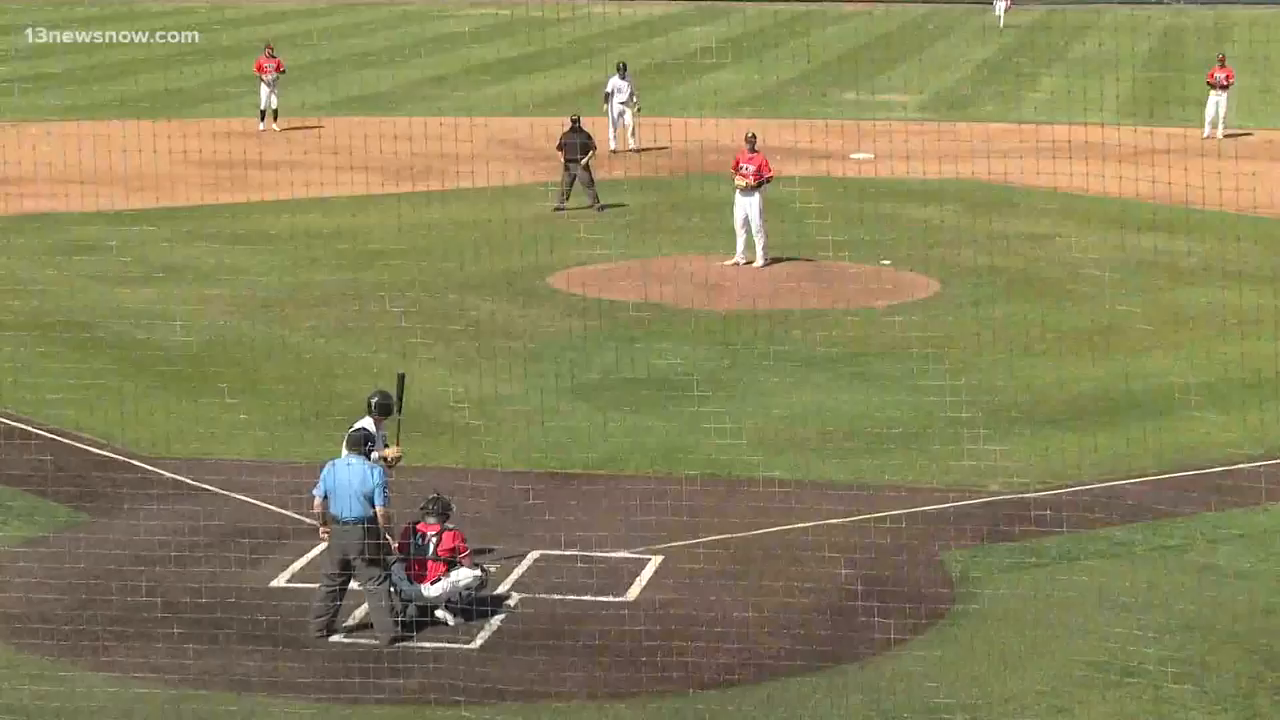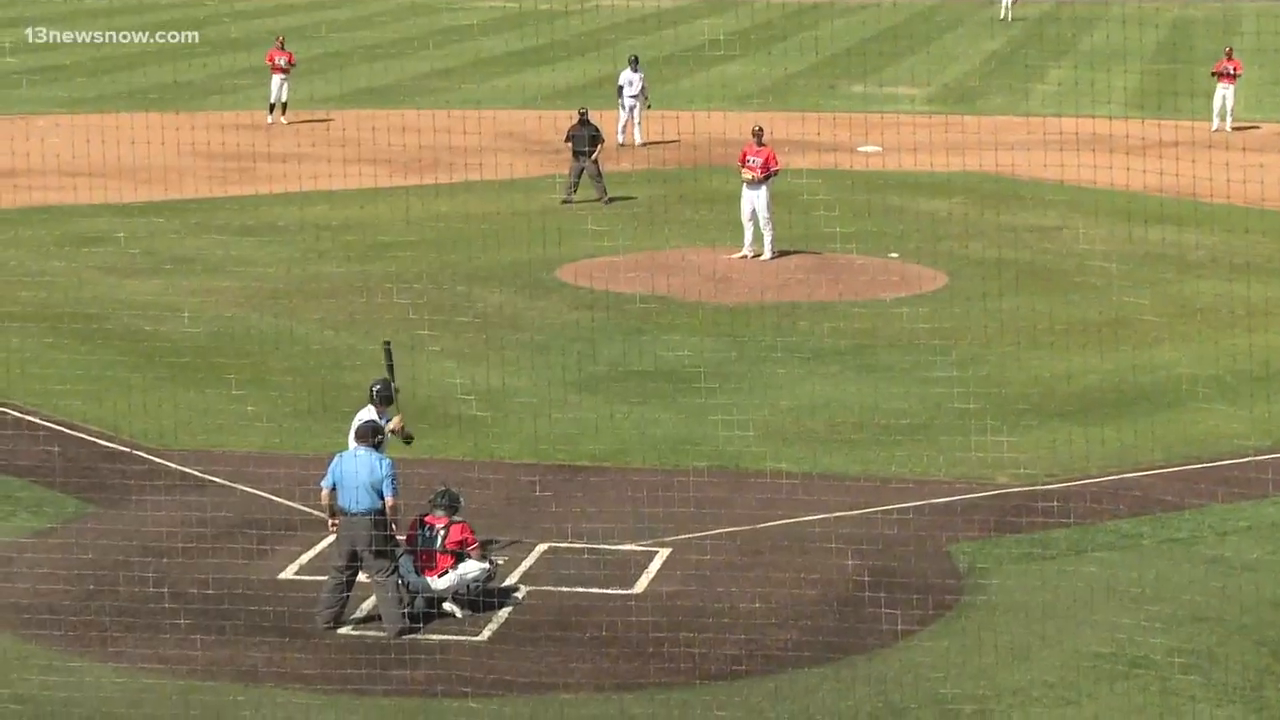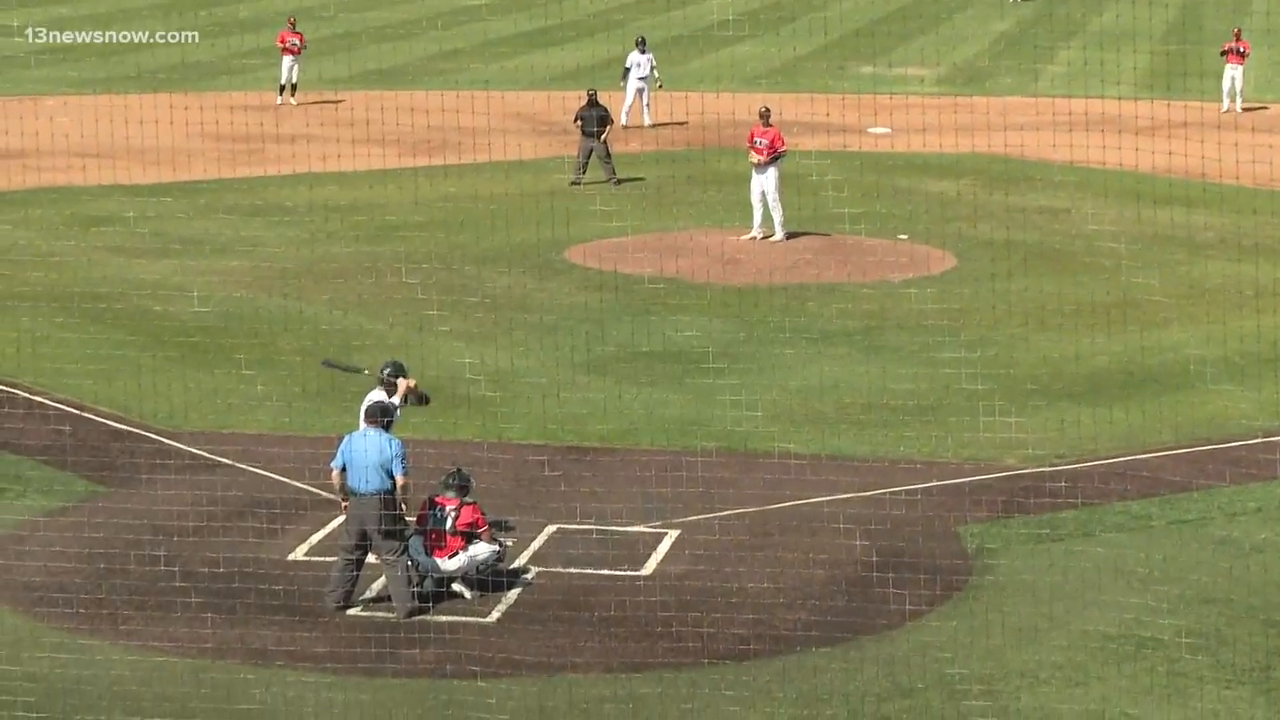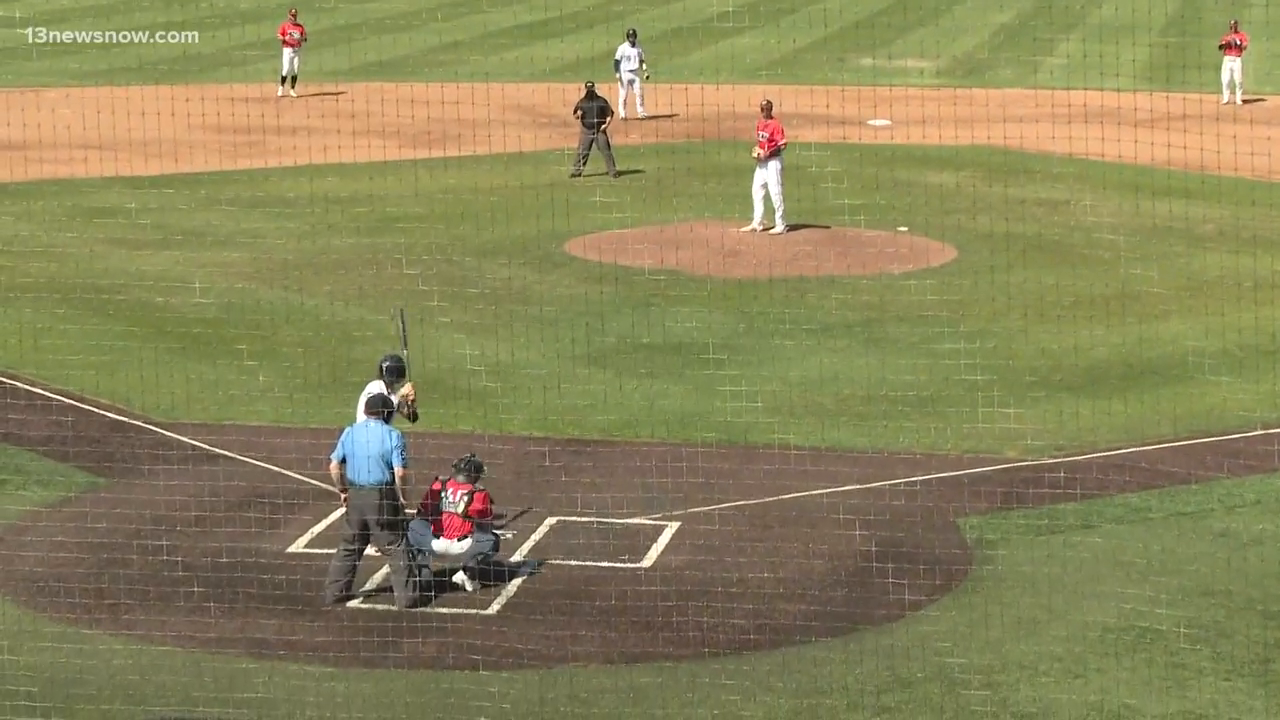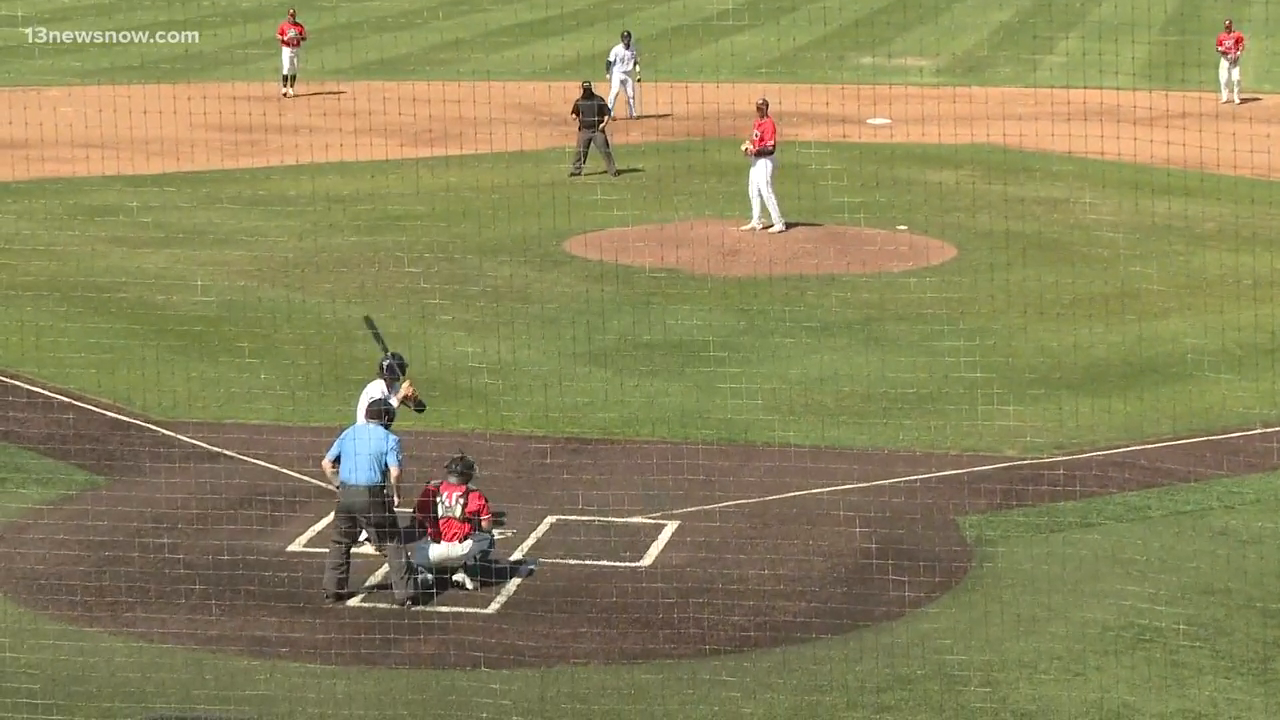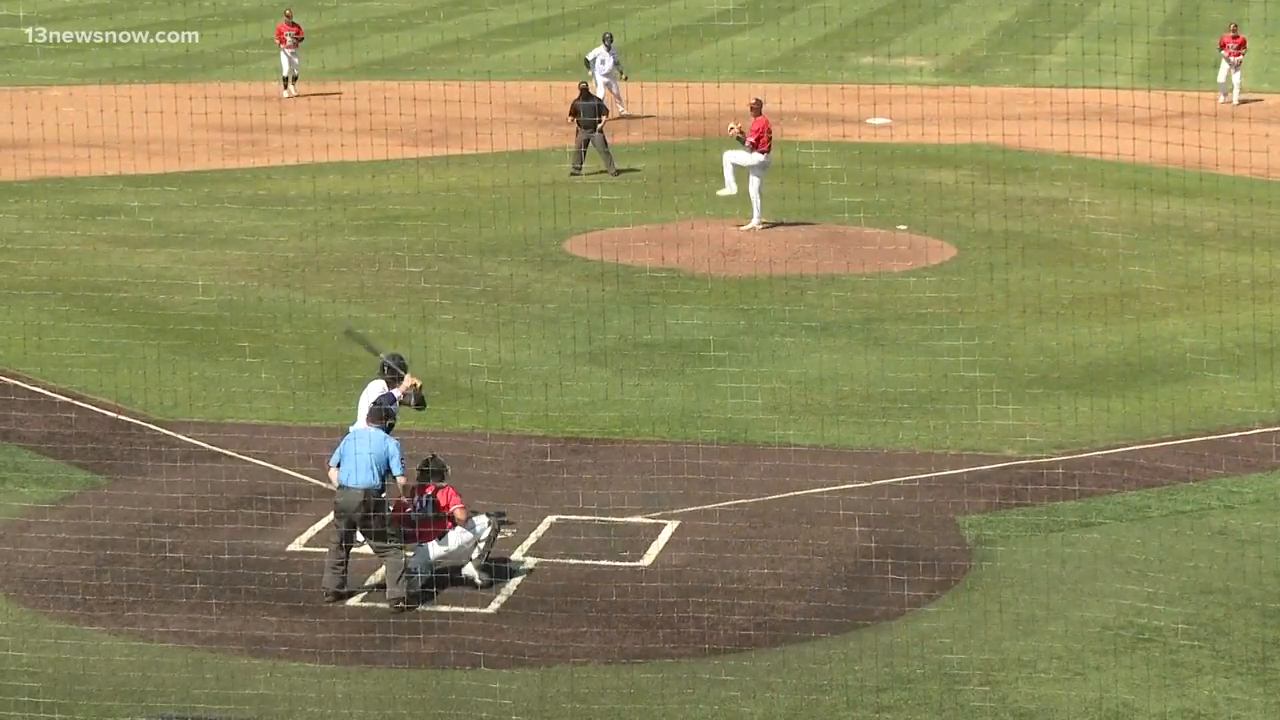
dt=0.4s
person 1, frame 1
left shoulder: (330, 468)
right shoulder: (375, 471)
left elbow: (317, 503)
right elbow: (381, 510)
left wrist: (322, 525)
right wrist: (387, 533)
left hip: (337, 532)
right hip: (365, 533)
left knee: (331, 581)
right knee: (376, 583)
left ankle: (320, 626)
right ankle: (387, 632)
person 1, frame 2
left shoulder: (339, 460)
right shoulder: (383, 463)
left elbow: (325, 494)
right elbow: (390, 501)
left wrist: (331, 517)
right wrist: (392, 523)
left hip: (346, 524)
right hip: (374, 525)
left knee: (340, 573)
right knee: (385, 575)
left ankle: (327, 618)
right ankle: (395, 624)
person 1, frame 3
left shoulder: (349, 440)
right shoulder: (393, 443)
left elbow: (335, 475)
right elbow: (401, 481)
left wrist: (344, 498)
right wrist: (401, 503)
left hip: (355, 504)
right hip: (383, 505)
left knee: (349, 554)
right knee: (394, 557)
left ankle: (336, 599)
right ankle: (405, 606)
person 1, frame 4
left shoulder: (349, 432)
right shoulder: (393, 435)
left elbow: (334, 466)
right elbow: (400, 472)
left wrist: (342, 490)
right wrist: (401, 495)
left hip: (355, 496)
right hip: (382, 496)
left knee: (349, 546)
right knee: (396, 548)
left ankle: (335, 591)
right ankle: (405, 597)
person 1, frame 5
left shoulder: (348, 432)
right shoulder: (390, 439)
left elbow: (326, 463)
right elbow: (394, 472)
right wrist: (395, 494)
left hip: (345, 494)
right hip: (373, 496)
left knee: (340, 542)
right knee: (393, 544)
left ankle: (333, 589)
right ankle: (404, 594)
person 1, frame 6
left shoulder: (350, 436)
right shoulder: (390, 443)
left elbow: (332, 471)
right elbow: (402, 480)
right wrist: (405, 497)
left hip: (342, 496)
right hip: (369, 499)
left knee: (338, 544)
right knee: (391, 548)
left ankle: (332, 590)
right ankle: (396, 597)
